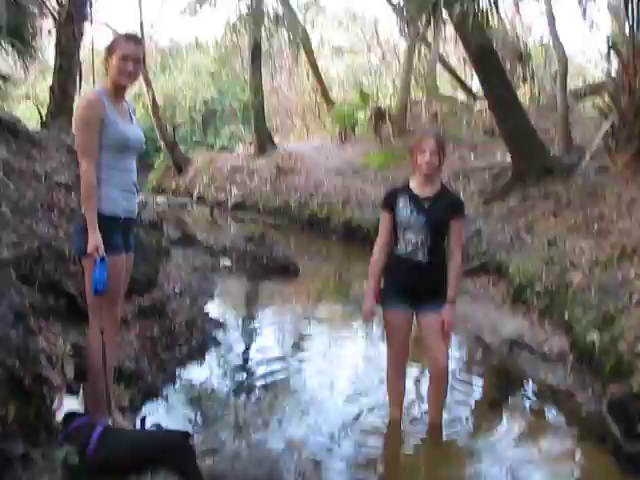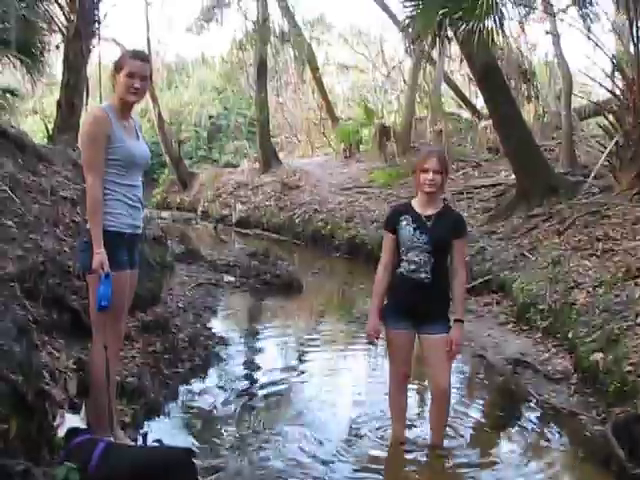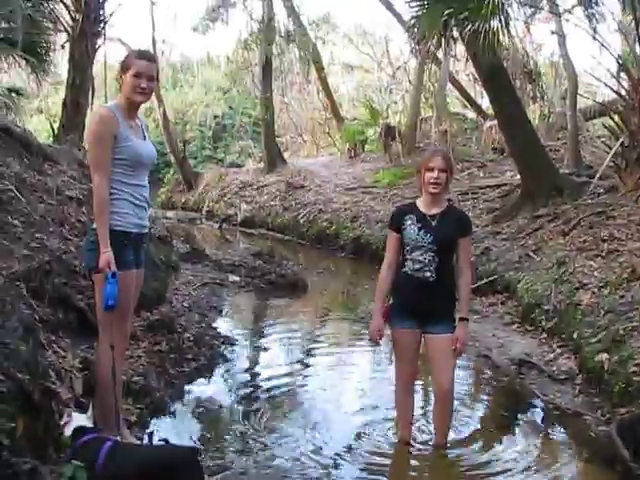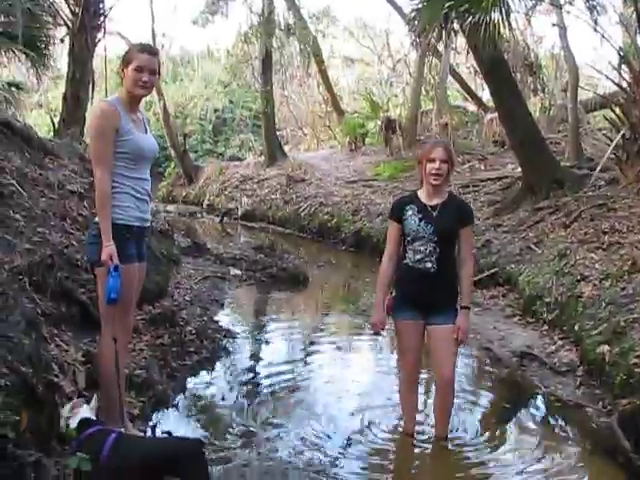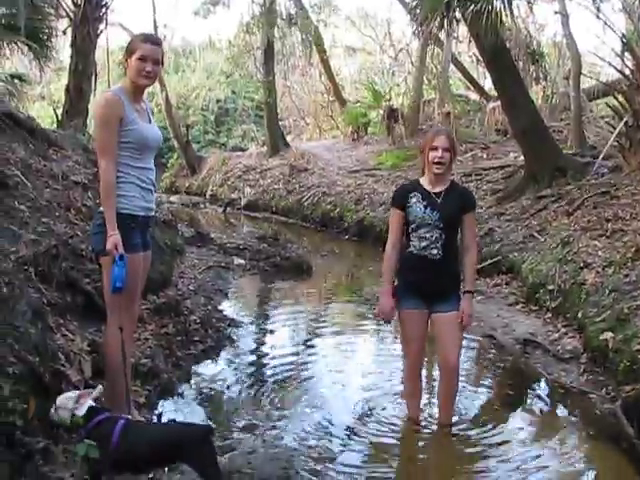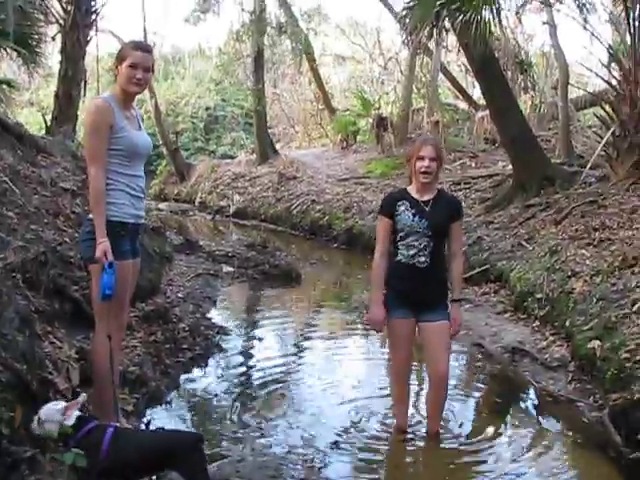
dt=0.2s
person 1, frame 1
left shoulder: (127, 107)
right shoulder: (93, 103)
right elbow: (87, 168)
left wrist: (127, 217)
right wrist: (93, 231)
left hip: (125, 220)
right hip: (103, 219)
left knee: (113, 320)
right knee: (102, 322)
left ankle: (107, 409)
right ankle: (100, 415)
person 1, frame 2
left shoulder: (133, 123)
right shoulder: (99, 118)
right elbow: (93, 184)
left wrist: (131, 236)
right wrist: (98, 247)
left hip: (130, 236)
right hip: (108, 236)
left knee: (116, 337)
right knee: (105, 338)
left ankle: (110, 425)
right ankle: (102, 432)
person 1, frame 3
left shoulder: (140, 124)
right shoulder: (106, 118)
right elbow: (100, 183)
left wrist: (138, 235)
right wrist: (105, 246)
left hip: (137, 236)
right hip: (114, 235)
left knee: (122, 336)
right knee: (111, 337)
left ankle: (117, 425)
right ankle: (109, 431)
person 1, frame 4
left shoulder: (142, 117)
right shoulder: (107, 111)
right elbow: (102, 176)
left wrist: (140, 227)
right wrist: (107, 239)
left hip: (138, 229)
right hip: (116, 229)
left knee: (125, 329)
right knee: (114, 330)
left ankle: (120, 418)
right ankle: (112, 423)
person 1, frame 5
left shoulder: (145, 108)
right shoulder: (111, 102)
right elbow: (106, 167)
left wrist: (142, 220)
right wrist: (112, 229)
left hip: (143, 219)
right hip: (121, 219)
left knee: (130, 318)
right knee: (119, 319)
left ankle: (126, 406)
right ankle: (118, 411)
person 1, frame 6
left shoulder: (135, 115)
right shoulder: (102, 108)
right elbow: (96, 174)
left wrist: (132, 227)
right wrist: (101, 236)
left hip: (132, 226)
right hip: (110, 226)
left knee: (119, 326)
right knee: (107, 327)
left ankle: (113, 414)
right ankle: (106, 420)
person 2, frame 1
left shoulder: (451, 202)
right shoulder: (395, 196)
left elbow: (455, 253)
right elbow: (382, 244)
left wrist: (450, 302)
right wrist: (370, 292)
left hip: (432, 293)
right hip: (396, 289)
left knee: (439, 366)
right knee: (397, 360)
left ankle: (434, 426)
right ankle: (396, 422)
person 2, frame 2
left shoulder: (453, 221)
right shoulder: (398, 215)
left elbow: (458, 273)
right elbow: (385, 266)
left wrist: (458, 321)
right wrist: (374, 313)
left hip: (435, 312)
right hip: (398, 308)
left knee: (441, 386)
right knee: (399, 378)
left ankle: (435, 447)
right ankle: (398, 440)
person 2, frame 3
left shoulder: (458, 220)
right shoulder: (402, 215)
left elbow: (464, 272)
right elbow: (389, 266)
left wrist: (463, 321)
right wrist: (377, 313)
left hip: (441, 312)
right hip: (404, 309)
left knee: (444, 387)
right knee: (405, 379)
left ankle: (439, 447)
right ankle: (404, 441)
person 2, frame 4
left shoulder: (460, 210)
right shoulder: (403, 206)
left elbow: (466, 262)
right elbow: (390, 257)
left wrist: (464, 310)
right wrist: (379, 304)
left hip: (443, 303)
right hip: (407, 300)
left knee: (445, 378)
right knee: (409, 372)
left ankle: (440, 439)
right ankle: (408, 433)
person 2, frame 5
left shoulder: (463, 197)
right shoulder: (405, 193)
left elbow: (469, 247)
right elbow: (393, 245)
left wrist: (468, 294)
right wrist: (385, 291)
left hip: (447, 291)
right hip: (410, 288)
left knee: (450, 364)
right knee: (413, 360)
left ankle: (444, 426)
right ankle: (413, 421)
person 2, frame 6
left shoulder: (450, 205)
right shoulder: (393, 201)
left elbow: (456, 256)
right elbow: (381, 253)
left wrist: (456, 302)
right wrist: (376, 301)
left hip: (435, 300)
right hip: (398, 296)
left knee: (440, 373)
right knee: (400, 369)
left ankle: (433, 434)
right ankle: (400, 430)
